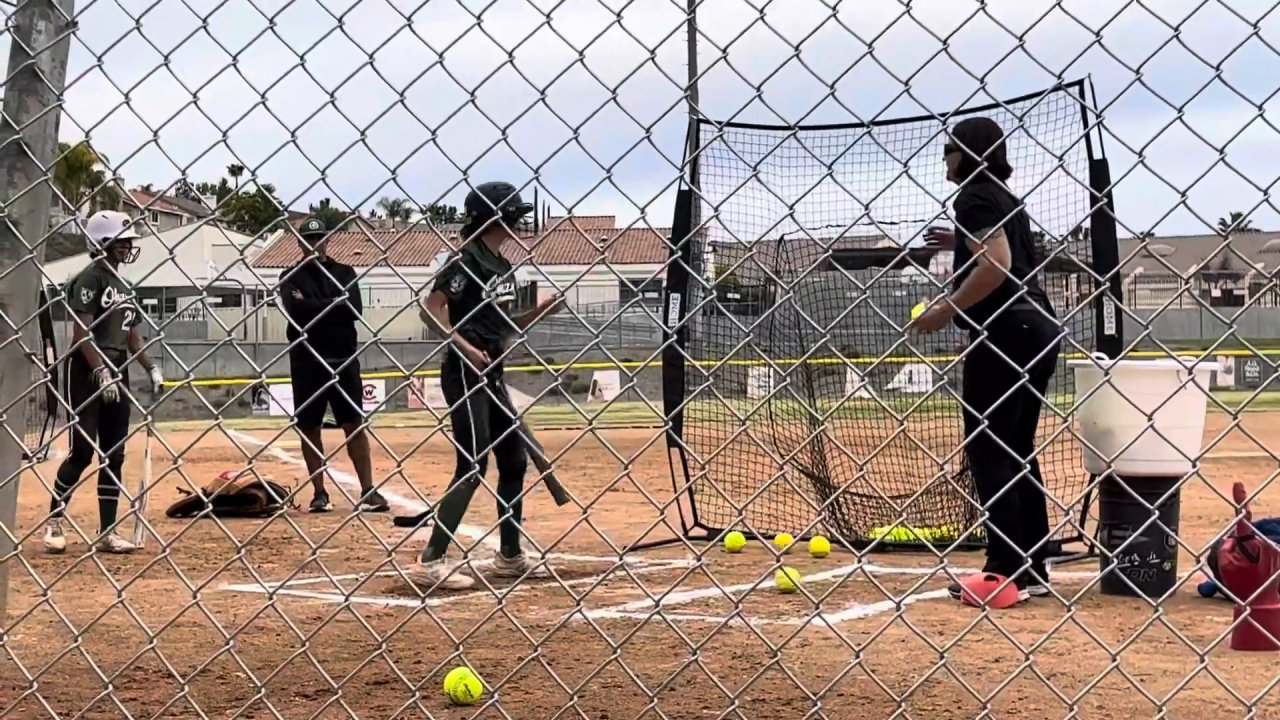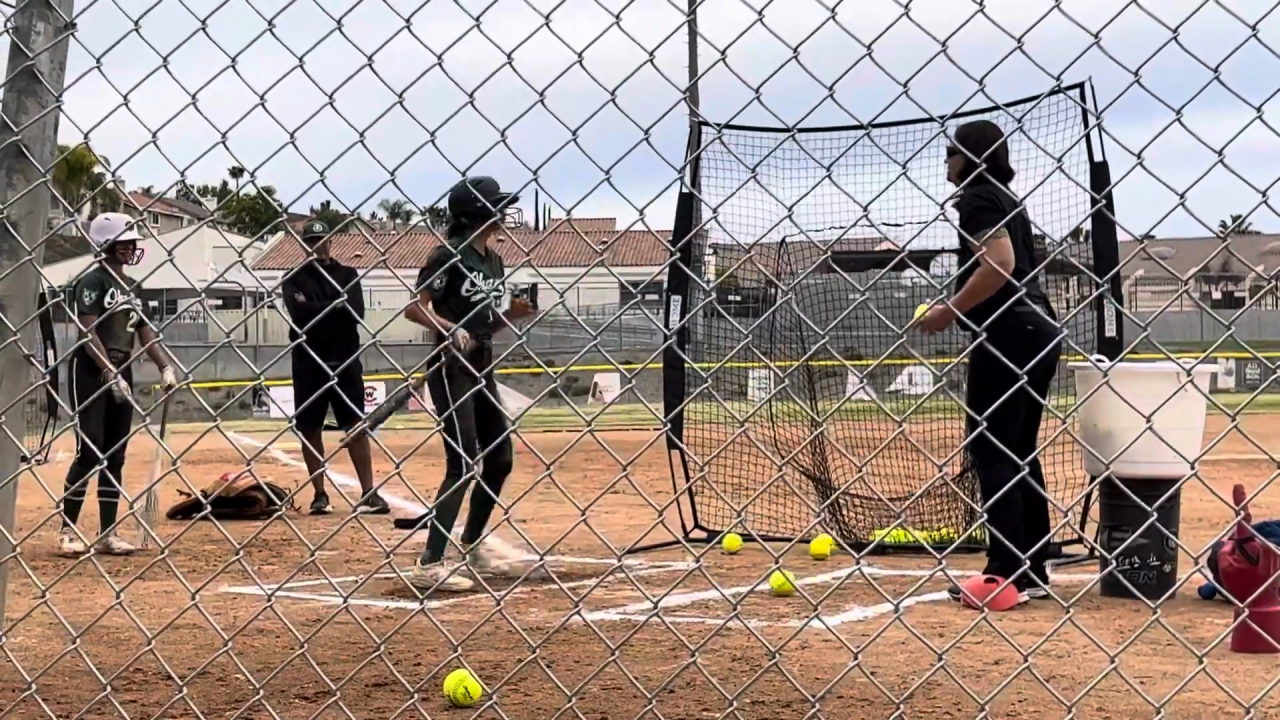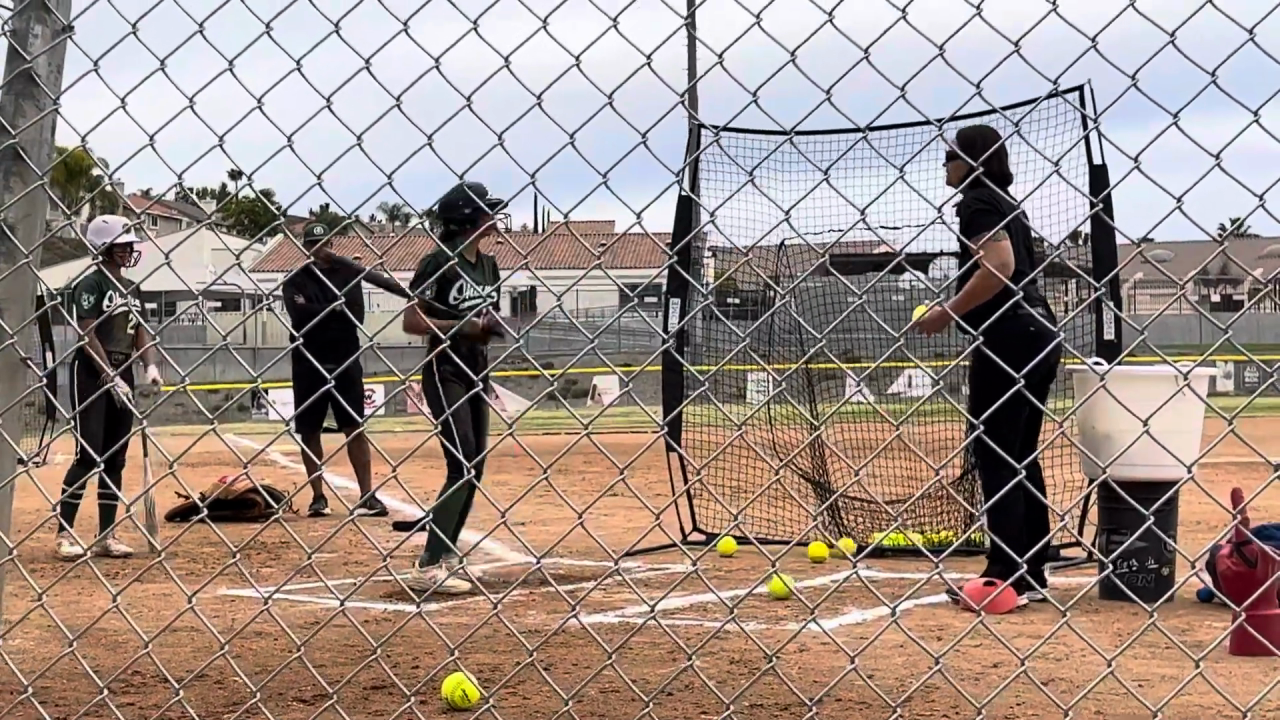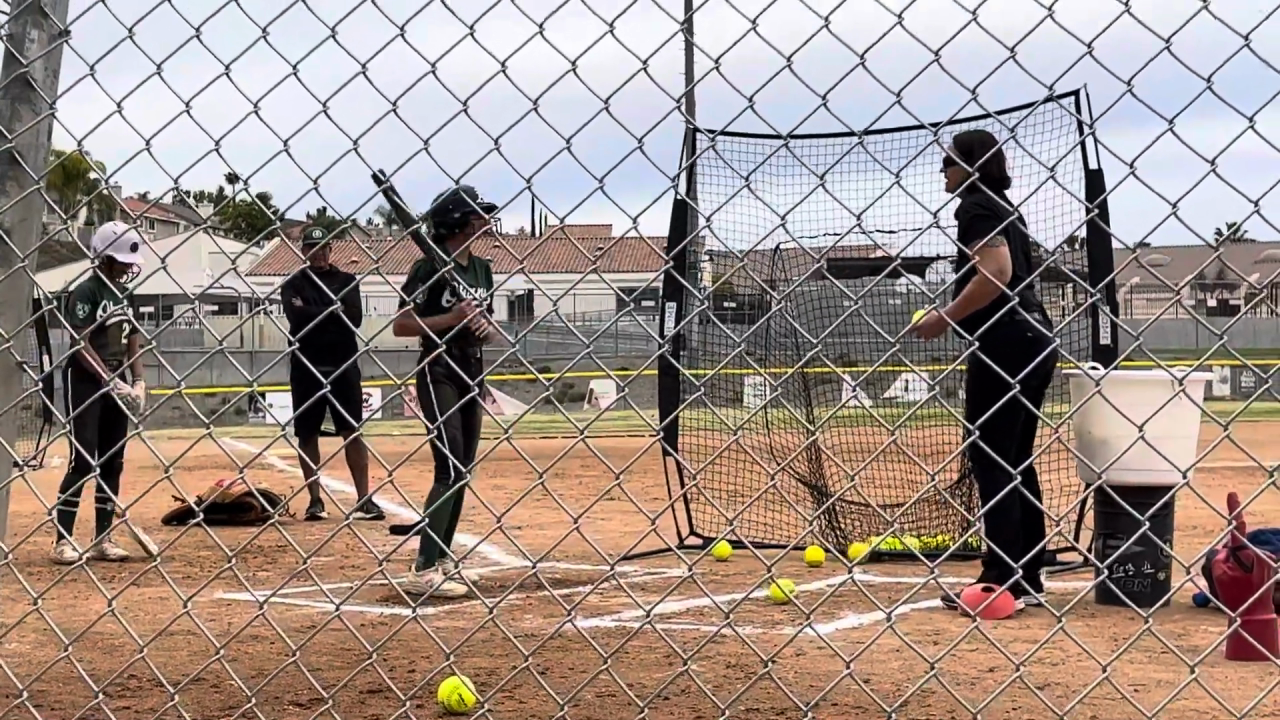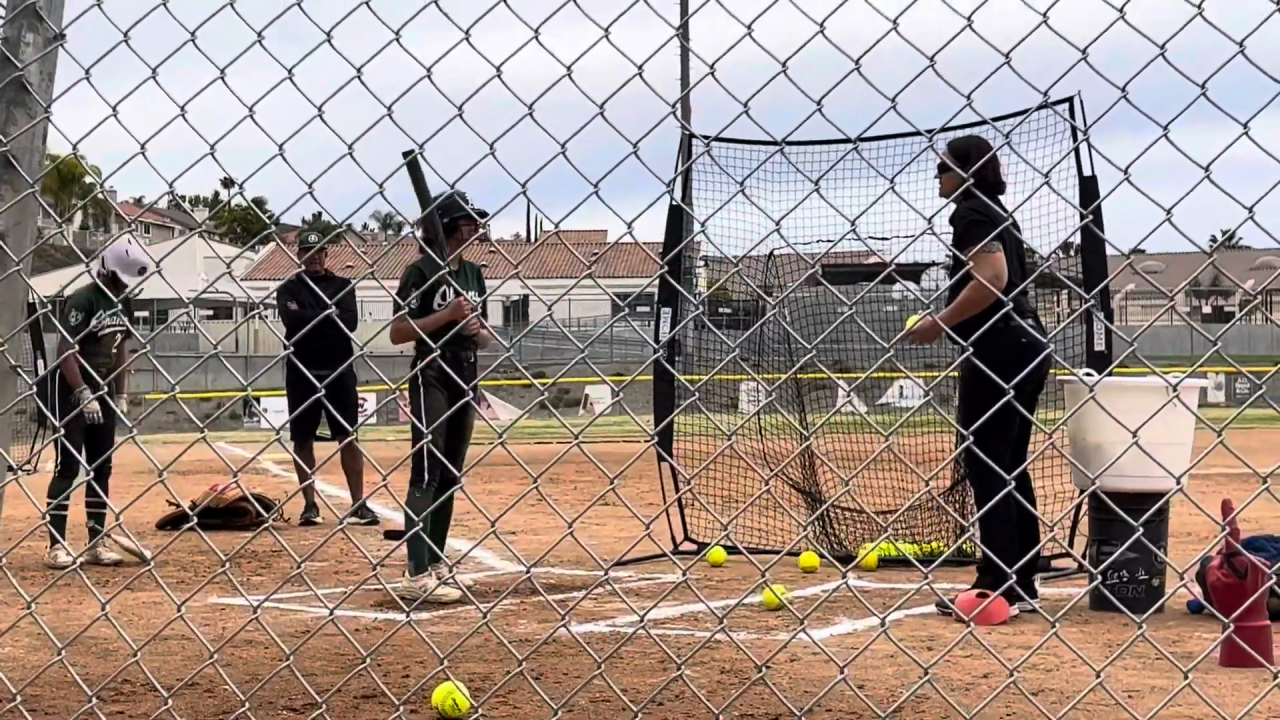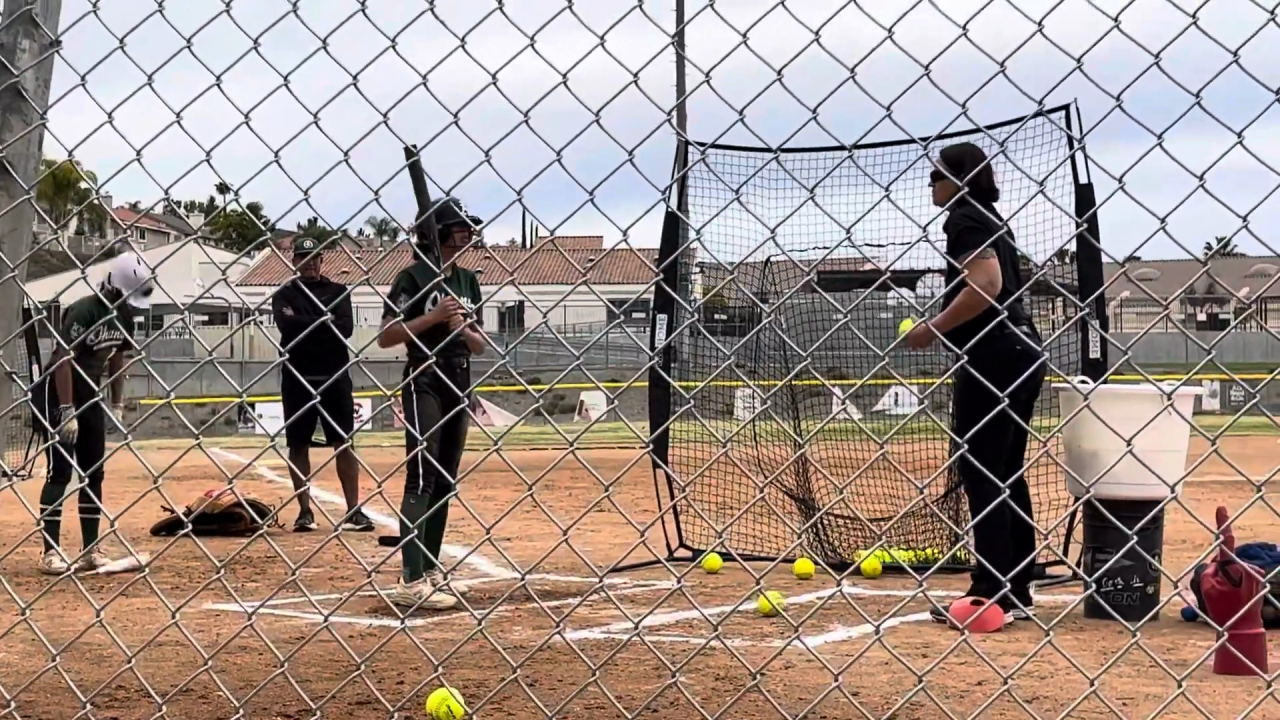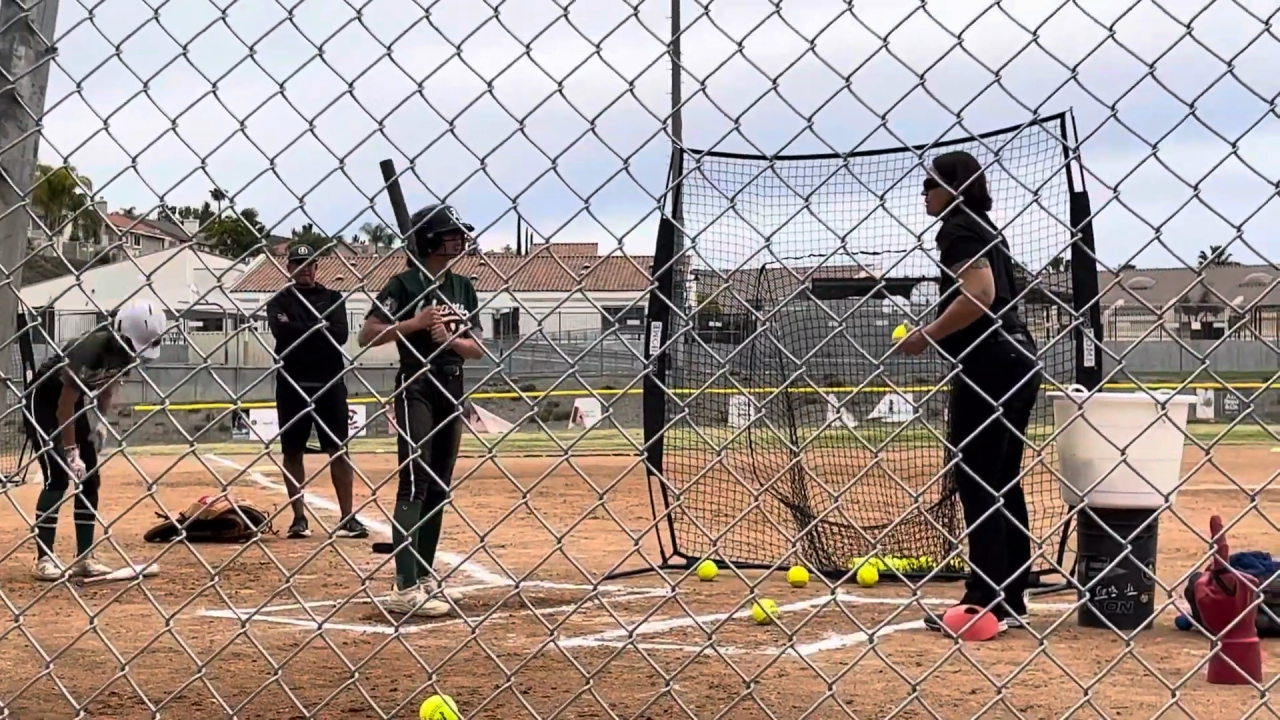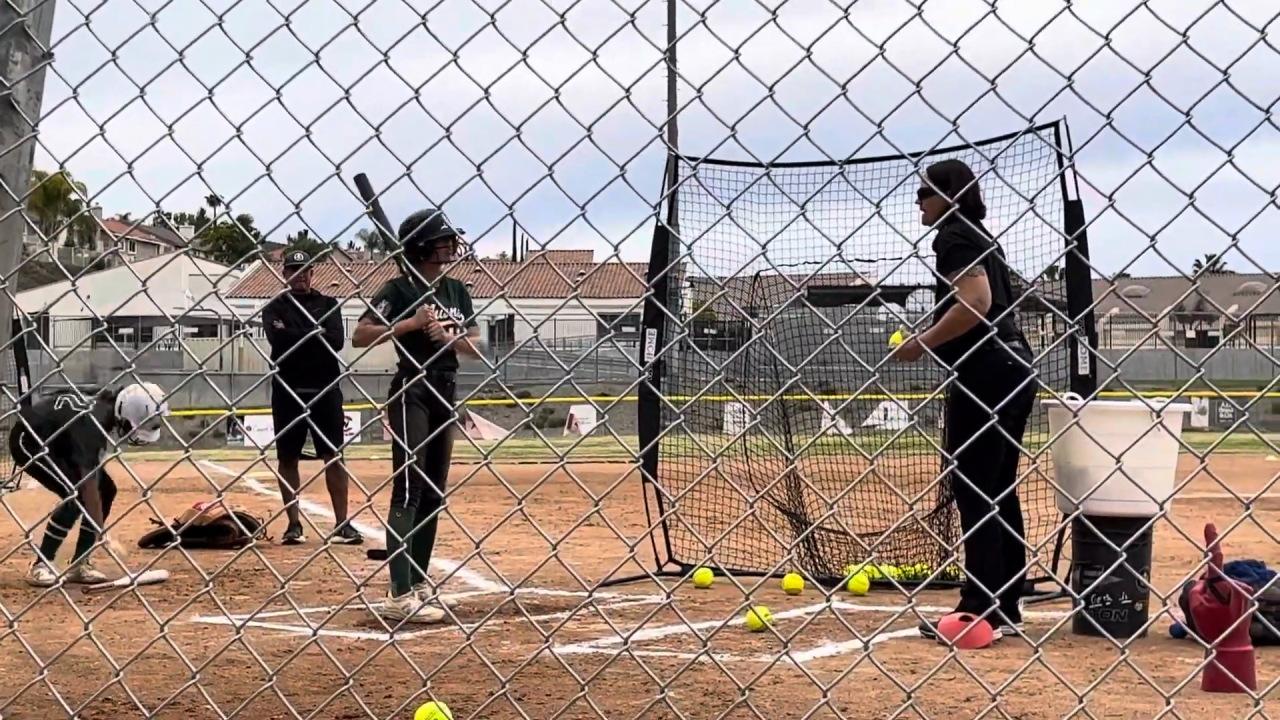
dt=0.2s
person 1, frame 1
left shoulder: (973, 197)
right shoulder: (1006, 199)
left elbow: (997, 267)
left wrist: (946, 309)
right wrist: (960, 246)
left hip: (1004, 332)
right hip: (1038, 328)
left knee: (988, 451)
right knee: (1018, 451)
left ankle: (1006, 573)
right ankle: (1032, 568)
person 1, frame 2
left shoulder: (977, 197)
right shoulder: (1005, 198)
left elbow: (1001, 266)
left wrist: (948, 310)
left hip: (1006, 334)
right hip: (1037, 331)
left knee: (991, 451)
right knee: (1020, 453)
left ankle: (1007, 575)
right ankle: (1032, 571)
person 1, frame 3
left shoulder: (977, 201)
right shoulder: (1005, 202)
left elbow: (999, 268)
left wrist: (946, 312)
left hip: (1007, 337)
right hip: (1036, 334)
left knee: (993, 454)
right knee: (1020, 455)
left ankle: (1006, 577)
right ankle: (1031, 574)
person 1, frame 4
left shoulder: (976, 206)
right shoulder: (1003, 207)
left elbow: (997, 273)
left wrist: (945, 317)
left hip: (1003, 342)
right hip: (1031, 338)
left knee: (989, 459)
right knee: (1015, 460)
left ankle: (1002, 582)
right ankle: (1026, 578)
person 1, frame 5
left shoulder: (972, 212)
right shoulder: (997, 213)
left elbow: (993, 279)
left wrist: (940, 322)
left hip: (998, 348)
right hip: (1024, 344)
left knee: (985, 465)
right knee: (1009, 467)
left ankle: (997, 588)
right ankle: (1021, 584)
person 1, frame 6
left shoulder: (966, 218)
right shoulder: (991, 219)
left elbow: (987, 286)
left wrist: (933, 328)
left hip: (992, 355)
right hip: (1019, 351)
left knee: (979, 472)
right knee: (1006, 474)
left ankle: (991, 595)
right ankle: (1015, 591)
person 1, frame 7
left shoulder: (958, 228)
right shoulder: (984, 228)
left elbow: (979, 295)
left wrist: (926, 336)
left hip: (988, 364)
right hip: (1014, 360)
left knee: (975, 481)
right knee: (1002, 483)
left ankle: (985, 604)
right ankle: (1010, 600)
person 1, frame 8
left shoulder: (954, 236)
right shoulder: (980, 236)
left elbow: (976, 303)
left wrist: (922, 342)
left hip: (984, 371)
right hip: (1011, 367)
left knee: (972, 490)
right knee: (998, 491)
left ankle: (980, 612)
right ankle: (1004, 609)
person 2, frame 1
left shoulder: (503, 264)
right shoulder: (466, 258)
right elbow: (431, 309)
left wrist: (542, 310)
right wrist: (465, 349)
left hip: (490, 373)
right hip: (464, 372)
left knee: (514, 462)
right knee: (473, 466)
left ankle: (510, 556)
right ankle: (431, 561)
person 2, frame 2
left shoulder: (495, 261)
right shoulder: (449, 255)
right elbow: (415, 308)
left wrist: (513, 314)
right wrist: (450, 330)
left hip: (482, 369)
right hip: (451, 369)
left knee: (499, 460)
right knee: (464, 466)
left ankle: (472, 545)
right ankle: (429, 564)
person 2, frame 3
left shoulder: (489, 265)
right shoulder: (438, 262)
right elbow: (410, 321)
left wrist: (493, 325)
right wrist: (456, 326)
left hip: (477, 370)
right hip: (445, 372)
left knee: (474, 469)
right knee: (462, 468)
left ankle: (446, 554)
right ankle: (427, 566)
person 2, frame 4
left shoulder: (482, 268)
right shoulder: (429, 267)
right elbow: (401, 325)
left wrist: (485, 327)
right wrist: (450, 319)
left hip: (471, 373)
right hip: (439, 374)
left knee: (462, 472)
right knee: (450, 470)
left ankle: (442, 560)
right ankle: (423, 570)
person 2, frame 5
left shoulder: (474, 273)
right shoulder: (421, 271)
left elbow: (484, 337)
right elbow: (397, 333)
left wrist: (476, 328)
right wrist: (446, 315)
left hip: (465, 376)
right hip: (430, 377)
left knee: (451, 476)
right knee: (427, 475)
left ankle: (435, 565)
right ankle: (416, 575)
person 2, frame 6
left shoulder: (468, 280)
right shoulder: (413, 277)
left elbow: (480, 345)
right elbow: (385, 337)
left wrist: (465, 329)
right wrist: (434, 316)
left hip: (459, 383)
right hip: (423, 383)
left knee: (445, 482)
right knee: (421, 481)
left ankle: (430, 570)
right ankle: (410, 582)
person 2, frame 7
left shoulder: (462, 287)
right shoulder: (404, 283)
left elbow: (478, 348)
right elbow: (367, 336)
left wrist: (450, 339)
right wrist: (414, 323)
left hip: (452, 390)
right hip: (417, 389)
left knee: (439, 489)
right knee: (414, 487)
left ankle: (424, 577)
right ankle: (404, 588)
person 2, frame 8
left shoulder: (456, 290)
right shoulder: (400, 288)
left elbow: (476, 347)
right elbow: (360, 336)
left wrist: (447, 336)
right wrist: (410, 323)
left hip: (445, 395)
right hip: (412, 394)
left knee: (433, 494)
right knee: (408, 492)
left ankle: (419, 583)
right ankle: (399, 595)
person 3, frame 1
left shoulder: (125, 285)
right shoulder: (87, 280)
right elbow: (81, 332)
left wrist: (152, 369)
right wrist: (101, 373)
left hip: (116, 373)
right hip: (86, 372)
left knee: (114, 455)
right knee: (81, 452)
left ankle: (107, 532)
right ankle: (54, 522)
person 3, frame 2
left shoulder: (132, 286)
right shoulder: (92, 281)
left elbow: (145, 334)
right elbow: (88, 334)
left wrist: (166, 367)
right wrist: (110, 374)
left hip: (121, 374)
right hip: (91, 373)
left knee: (114, 457)
right knee: (89, 453)
left ankle: (107, 534)
right ankle: (68, 528)
person 3, frame 3
left shoulder: (131, 288)
right shoulder: (90, 284)
left elbow: (141, 335)
right elbow: (88, 337)
left wrist: (151, 366)
right wrist: (110, 377)
left hip: (122, 377)
right hip: (91, 375)
left knee: (114, 459)
right knee: (87, 455)
left ankle: (105, 537)
right ankle: (65, 533)
person 3, frame 4
left shoulder: (125, 294)
right shoulder: (84, 292)
left elbow: (132, 342)
right elbow: (80, 346)
left wrist: (138, 382)
right wrist: (112, 381)
left hip: (114, 386)
right hip: (84, 383)
left knee: (112, 464)
right knee: (83, 462)
left ankle: (102, 540)
right ankle: (62, 540)
person 3, frame 5
left shoulder: (122, 303)
right shoulder: (82, 299)
right elbow: (66, 352)
left wrist: (119, 395)
right wrist: (83, 395)
left hip: (100, 391)
right hip: (70, 389)
left knee: (101, 467)
right knee: (68, 465)
left ankle: (96, 544)
right ankle: (56, 546)
person 3, frame 6
left shoulder: (124, 316)
right shoulder: (83, 311)
right elbow: (62, 362)
left wrist: (117, 404)
right wrist: (66, 412)
left hip: (90, 397)
right hip: (57, 395)
left knee: (93, 473)
right knee: (60, 471)
left ankle: (91, 550)
right ankle: (50, 552)
person 3, frame 7
left shoulder: (124, 350)
right shoulder: (89, 349)
right elbow: (66, 400)
left wrist: (103, 417)
right wrist: (70, 451)
left hip: (76, 411)
right hip: (43, 403)
left knee: (90, 479)
right knee: (58, 478)
left ankle: (84, 557)
right ankle: (44, 559)
person 3, frame 8
left shoulder: (111, 406)
right shoulder: (93, 419)
right elbow: (90, 485)
right wrist: (103, 535)
left hip: (55, 440)
right hip: (28, 441)
left knee: (106, 489)
right knee: (76, 492)
left ankle: (80, 563)
right ankle: (40, 565)
person 4, frame 1
left shoulder: (345, 272)
right shoulder: (291, 277)
left elbow: (355, 310)
right elbow: (297, 309)
left wrist: (317, 310)
right wrist: (334, 304)
left hip: (343, 359)
right hip: (307, 361)
left knee: (355, 425)
right knee: (309, 427)
left ankle: (368, 492)
right ankle: (319, 492)
person 4, frame 2
left shoulder: (347, 275)
right shoulder: (294, 279)
left elbow: (357, 312)
right elbow: (299, 312)
left wrist: (318, 311)
right wrist: (336, 307)
left hip: (345, 361)
right hip: (309, 362)
left knee: (356, 426)
right knee: (310, 430)
left ankle: (368, 494)
right ankle: (319, 494)
person 4, frame 3
left shoulder: (349, 276)
right shoulder: (294, 281)
left elbow: (357, 315)
right elbow: (299, 314)
left wrist: (317, 313)
right wrist: (336, 310)
left hip: (345, 363)
right hip: (309, 364)
left knee: (356, 429)
right knee: (309, 432)
left ankle: (367, 496)
right ankle: (318, 496)
person 4, frame 4
left shoulder: (347, 281)
right shoulder: (293, 284)
left elbow: (354, 318)
right elbow: (297, 316)
left wrist: (315, 317)
right wrist: (334, 312)
left hip: (343, 366)
right hip: (307, 368)
left knee: (353, 432)
right knee: (307, 435)
left ankle: (364, 499)
right ankle: (315, 500)
person 4, frame 5
left shoulder: (343, 286)
right shoulder: (289, 288)
left elbow: (350, 323)
right elbow: (292, 320)
left wrist: (310, 320)
right wrist: (329, 316)
left hip: (339, 371)
right hip: (302, 373)
left knee: (349, 437)
right knee: (302, 440)
left ankle: (358, 505)
right ankle: (310, 505)
person 4, frame 6
left shoulder: (338, 291)
right shoulder: (284, 294)
left elbow: (345, 328)
right elbow: (288, 326)
left wrist: (306, 325)
right wrist: (325, 322)
left hip: (334, 376)
right hip: (298, 378)
left knee: (344, 443)
right knee: (298, 445)
left ankle: (353, 511)
right ankle: (305, 511)
person 4, frame 7
left shoulder: (333, 298)
right shoulder: (279, 301)
left elbow: (341, 334)
right elbow: (282, 331)
left wrist: (301, 331)
right wrist: (320, 328)
left hip: (329, 383)
right hip: (293, 385)
left knee: (339, 450)
right knee: (292, 452)
left ankle: (347, 517)
right ankle: (299, 517)
person 4, frame 8
left shoulder: (328, 304)
right shoulder: (275, 307)
left elbow: (337, 341)
right elbow: (277, 338)
left wrist: (296, 338)
right wrist: (316, 334)
left hip: (325, 389)
right hip: (288, 391)
left knee: (334, 457)
right knee: (287, 458)
left ankle: (342, 524)
right ankle: (294, 524)
